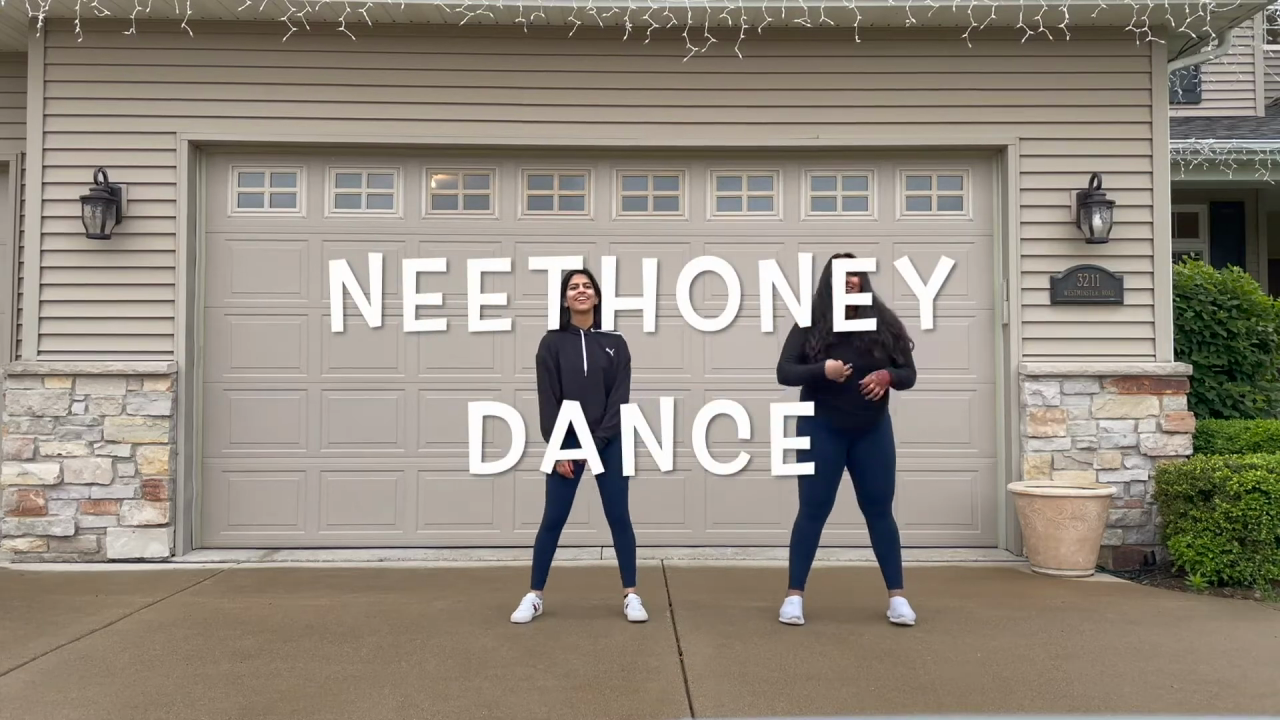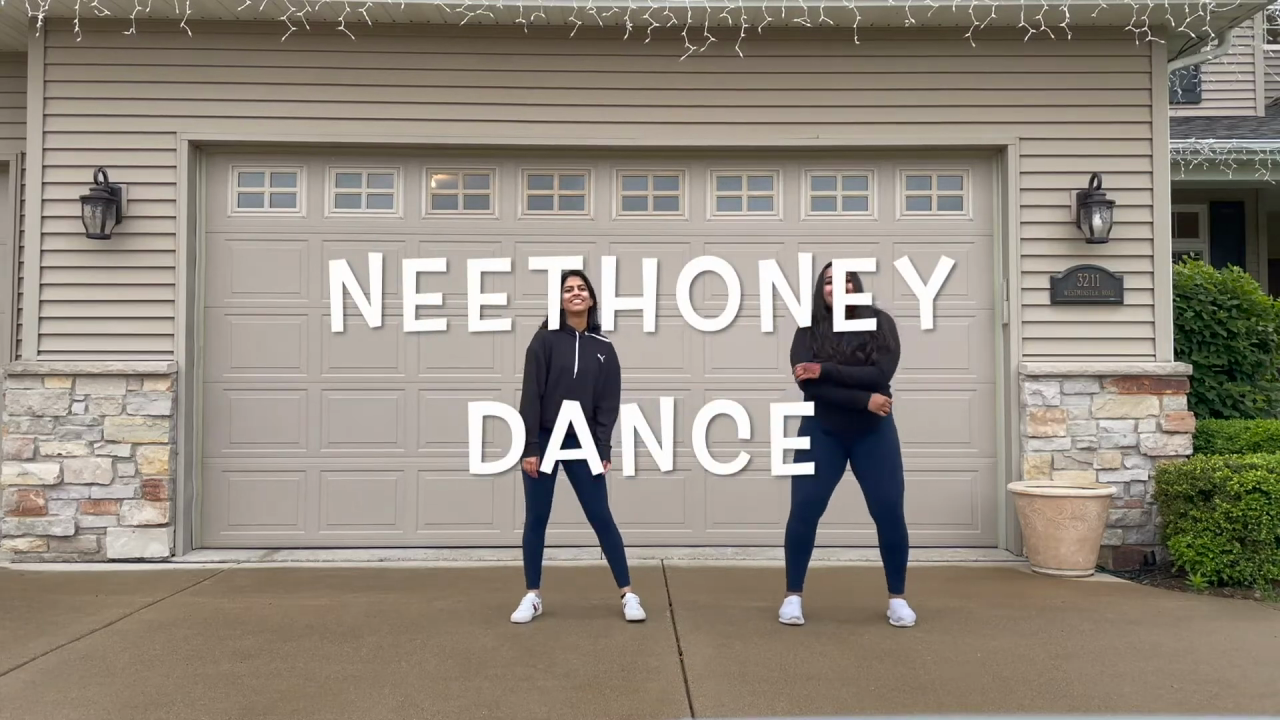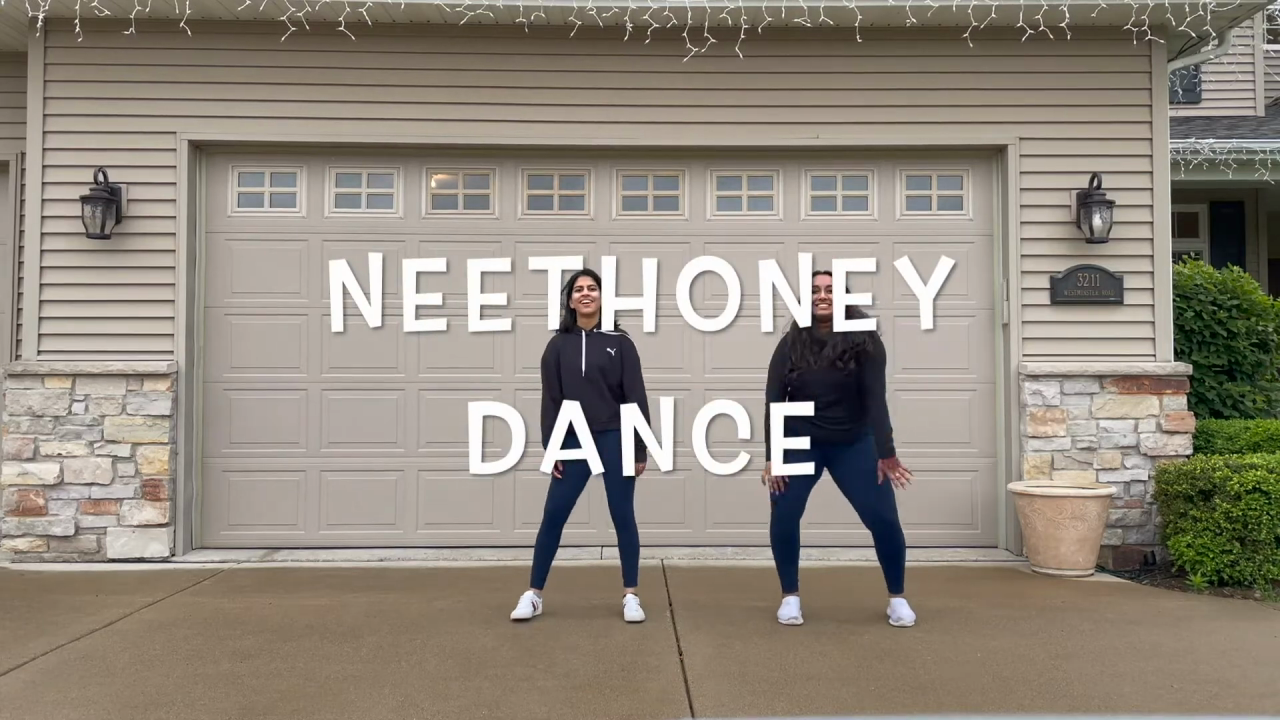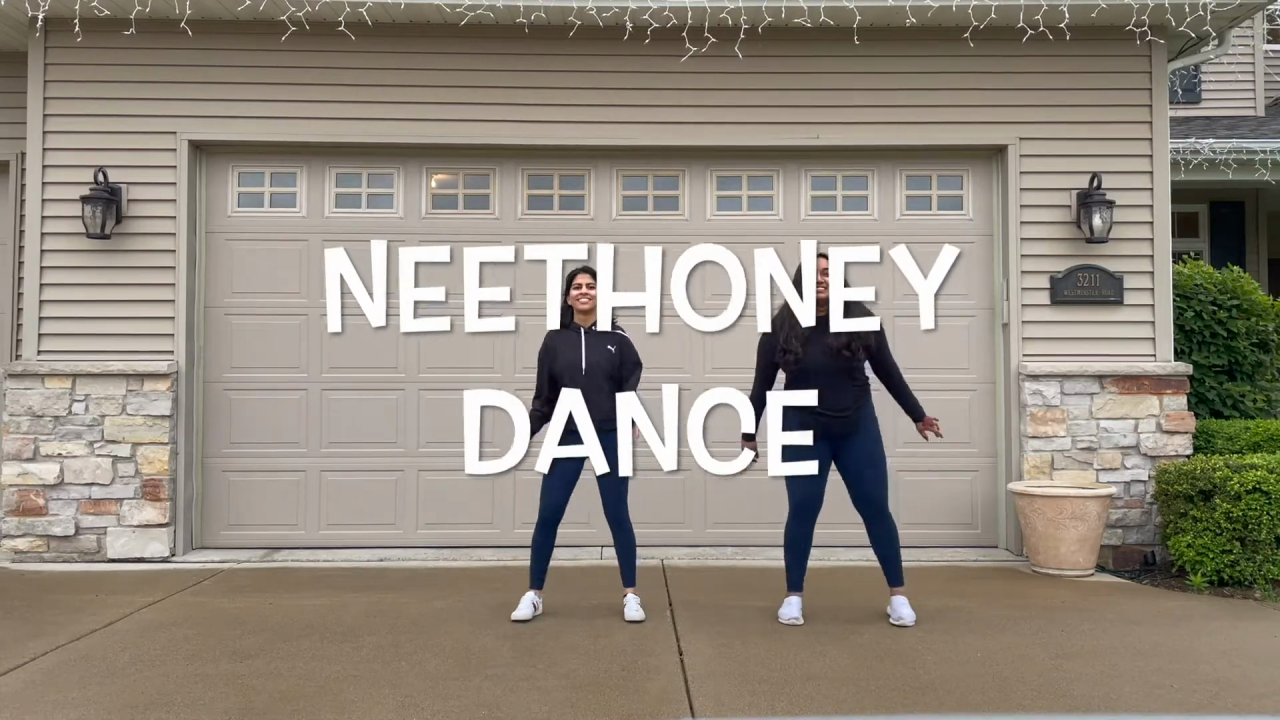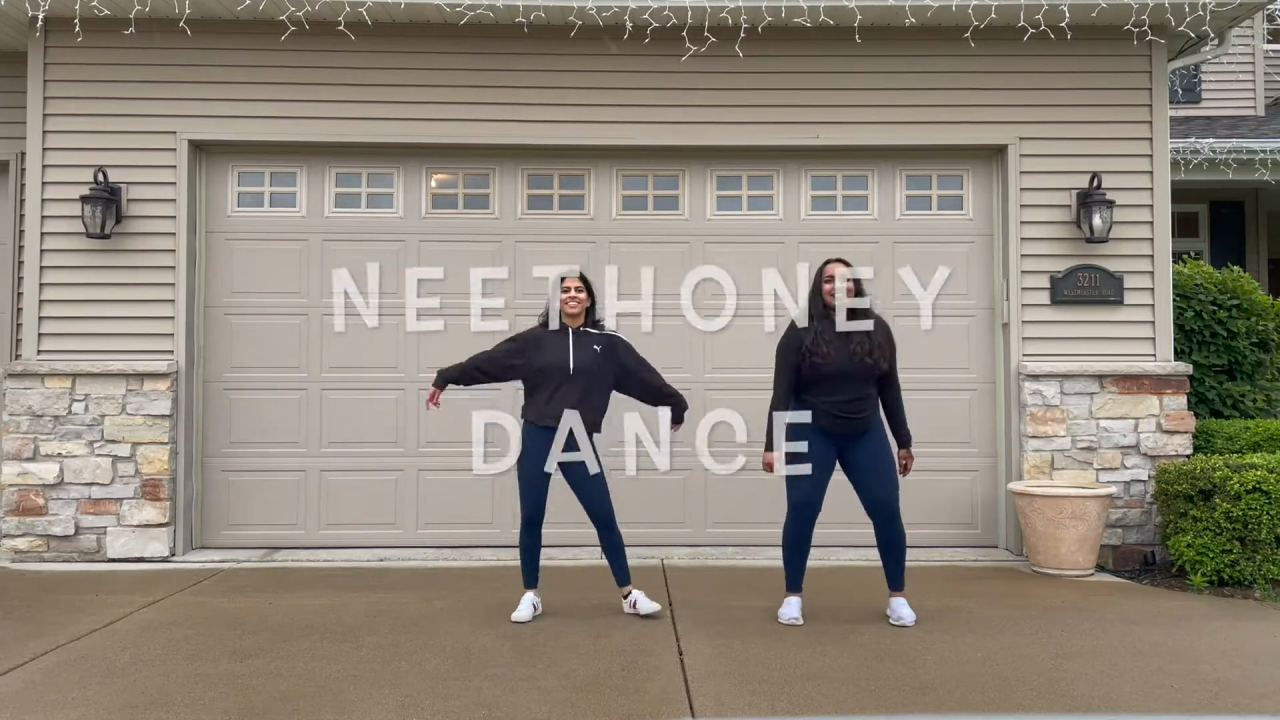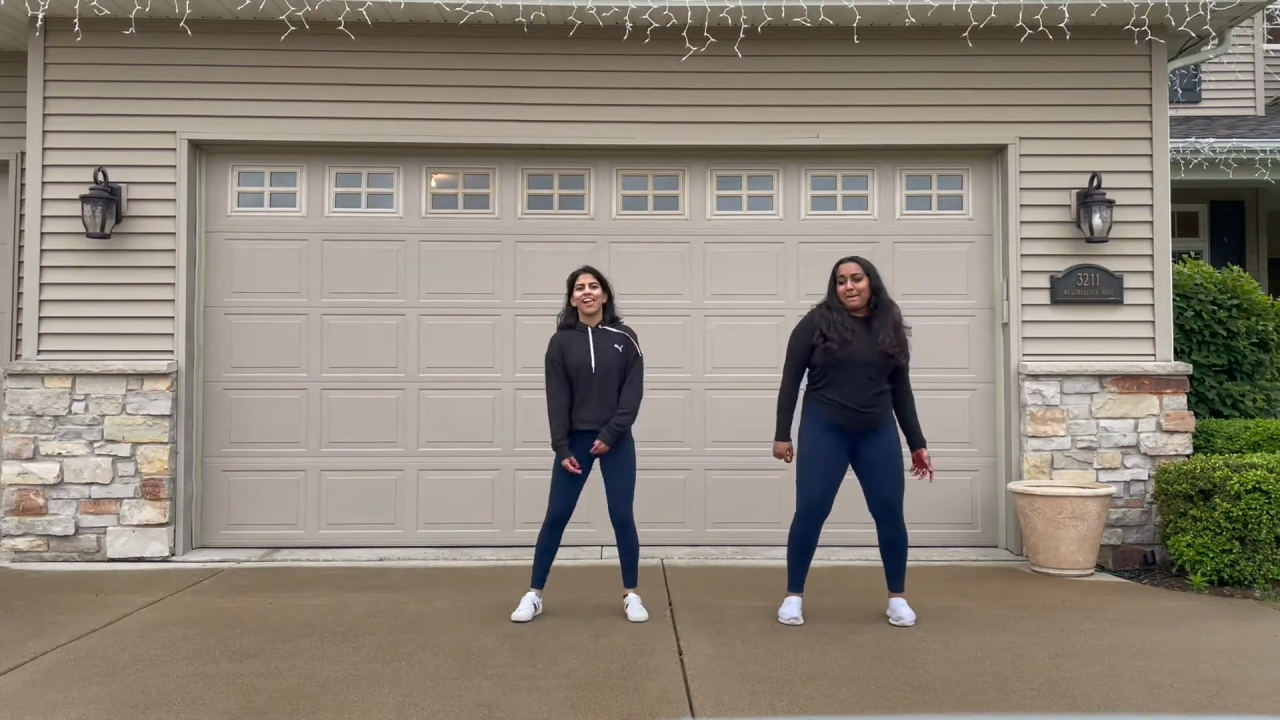
dt=0.4s
person 1, frame 1
left shoulder: (883, 323)
right shoulder: (811, 324)
left elbow: (908, 376)
right elbow: (784, 373)
left wrist: (889, 375)
right wrist: (821, 369)
left hip: (872, 430)
right hip: (822, 428)
left knee: (879, 510)
right knee: (814, 510)
left ankle: (896, 597)
right ankle: (794, 595)
person 1, frame 2
left shoulder: (880, 324)
right shoulder: (808, 332)
left elbow: (881, 375)
right elbow: (811, 386)
left wrist: (826, 369)
right wrist: (864, 399)
left hip: (873, 434)
right hip: (822, 433)
left knee: (890, 513)
right knee: (804, 511)
left ankle: (897, 598)
right ankle: (793, 595)
person 1, frame 3
left shoulder: (864, 339)
right shoulder: (791, 344)
left elbow: (875, 398)
right elbow: (773, 401)
left wrist: (886, 453)
right wrist: (772, 457)
left hip: (854, 443)
right hip: (801, 442)
left knee: (883, 518)
right knee: (784, 515)
left ankle: (896, 598)
right ankle: (790, 596)
person 1, frame 4
left shoulder: (861, 322)
right shoulder: (781, 328)
left elbow: (888, 372)
right elbow: (762, 383)
left wrist: (918, 415)
right wrist: (749, 434)
left hip: (857, 428)
right hip: (804, 431)
left knee: (875, 507)
right knee: (803, 510)
left ankle: (897, 595)
right ankle: (793, 596)
person 1, frame 5
left shoulder: (876, 331)
right shoulder: (801, 332)
left elbow: (890, 389)
right elbow: (782, 391)
left wrist: (904, 442)
right wrist: (771, 445)
left hip: (866, 434)
right hip: (812, 434)
left knee: (887, 511)
right knee: (801, 511)
left ankle: (897, 597)
right ankle: (793, 596)
person 1, frame 6
left shoulder: (891, 328)
right shoulder: (817, 322)
left elbow: (901, 389)
right elbow: (791, 380)
left wrist: (917, 443)
right wrist: (782, 434)
left hip: (877, 432)
right hip: (824, 429)
left knee: (890, 512)
right knee: (811, 510)
left ankle: (897, 597)
right ankle: (793, 596)
person 2, frame 1
left shoulder: (614, 342)
right shoulder: (552, 343)
left elbow: (620, 397)
right elbow: (548, 400)
left wrist: (600, 443)
right wrist: (558, 449)
left hip: (608, 443)
right hip: (567, 443)
left knee: (619, 518)
right knee: (553, 519)
left ankle: (631, 595)
right ankle: (534, 596)
person 2, frame 2
left shoulder: (604, 349)
right shoulder: (545, 339)
left elbow: (608, 404)
right elbow: (531, 395)
left wrist: (603, 450)
right wrist: (530, 446)
left hip: (582, 444)
right hip: (543, 440)
left knee: (602, 519)
right knee: (536, 519)
left ankle: (627, 594)
right ankle: (532, 596)
person 2, frame 3
left shoulder: (619, 342)
right shoulder: (558, 345)
left elbow: (635, 396)
right elbow: (550, 399)
left wrist: (639, 449)
right wrist: (551, 447)
left hip: (615, 440)
right hip: (574, 441)
left knee: (623, 517)
right knee: (553, 517)
left ankle: (630, 595)
right ankle: (534, 594)
person 2, frame 4
left shoulder: (617, 339)
right shoulder: (555, 341)
left elbow: (631, 382)
right elbow: (545, 393)
right wrist: (528, 428)
left hip: (609, 440)
right hip: (566, 440)
left knee: (618, 518)
right knee: (547, 516)
left ankle: (630, 595)
right ankle: (534, 595)
person 2, frame 5
left shoulder: (607, 341)
right shoulder: (537, 339)
left elbow: (642, 375)
right elbow: (490, 362)
left wrist: (676, 404)
right wrist: (444, 378)
left hip: (578, 443)
right hip: (536, 439)
left knee: (604, 517)
right knee: (531, 519)
left ankle: (629, 593)
right ankle: (531, 595)
person 2, frame 6
left shoulder: (624, 338)
right shoulder: (561, 341)
left elbow: (633, 390)
right elbow: (557, 396)
left wrist: (611, 432)
right wrist: (562, 447)
left hip: (617, 441)
right hip: (575, 441)
left knee: (622, 518)
right knee: (556, 518)
left ankle: (631, 595)
right ankle: (534, 594)
